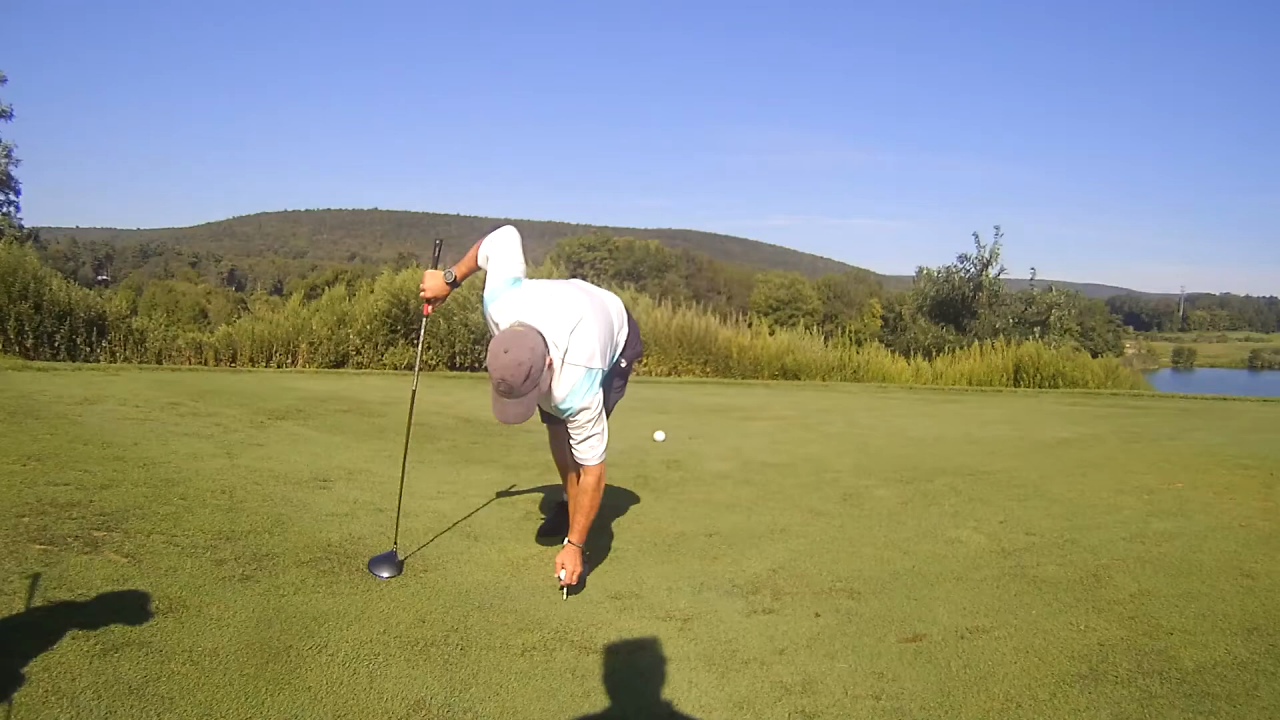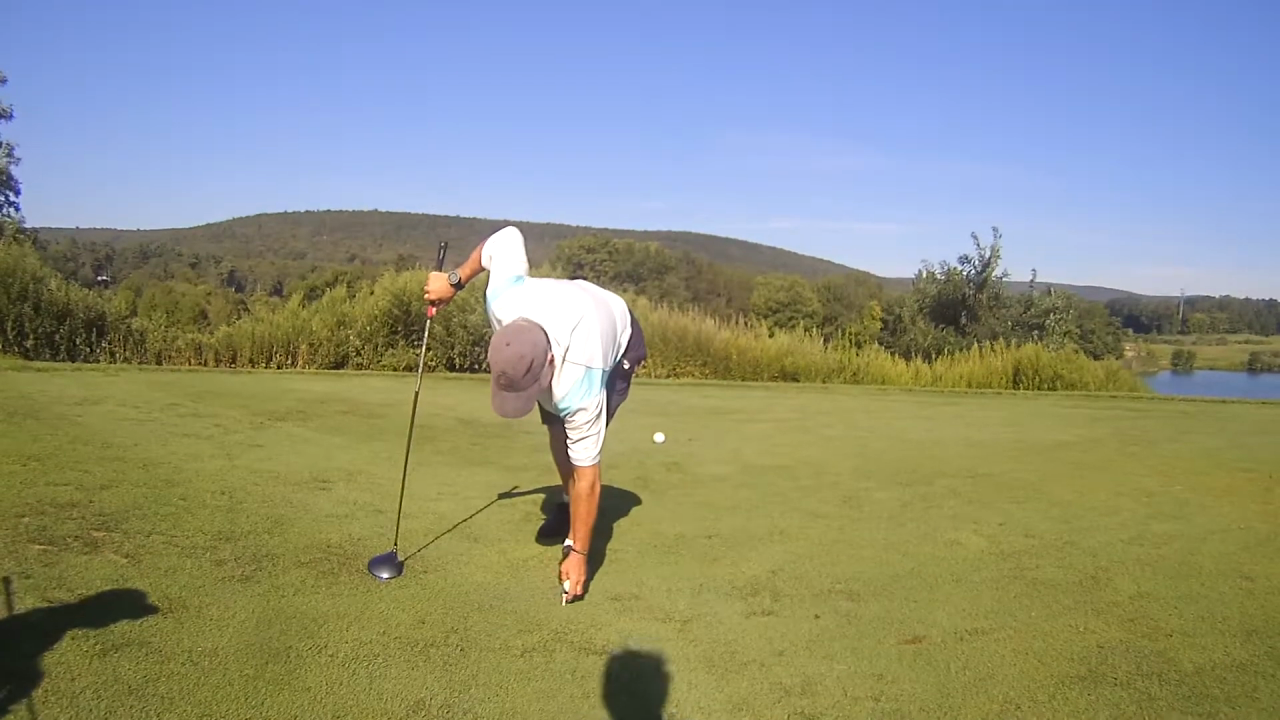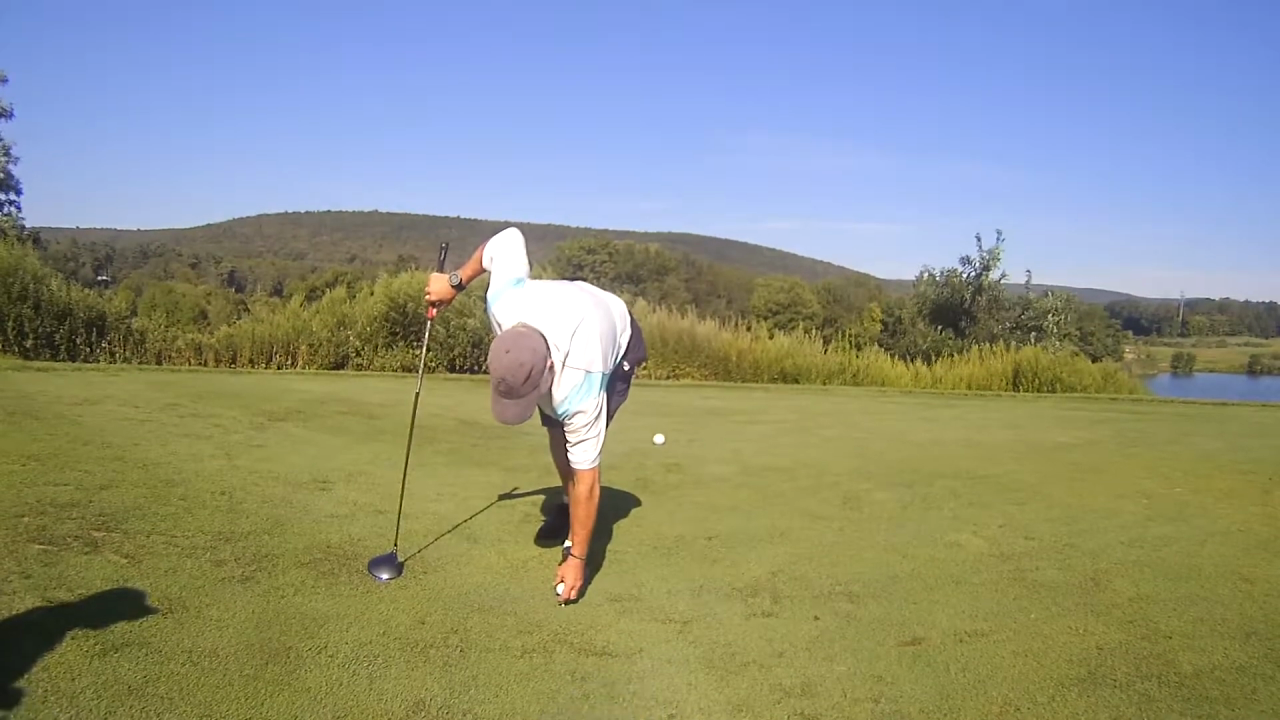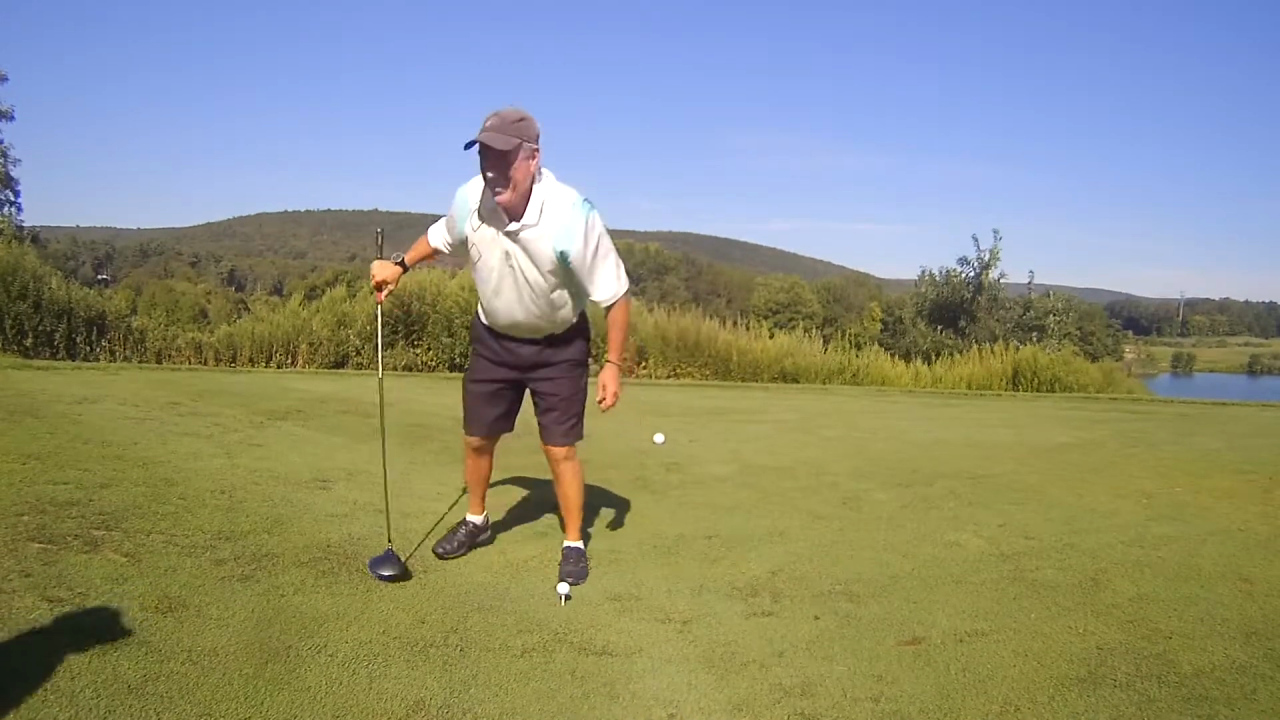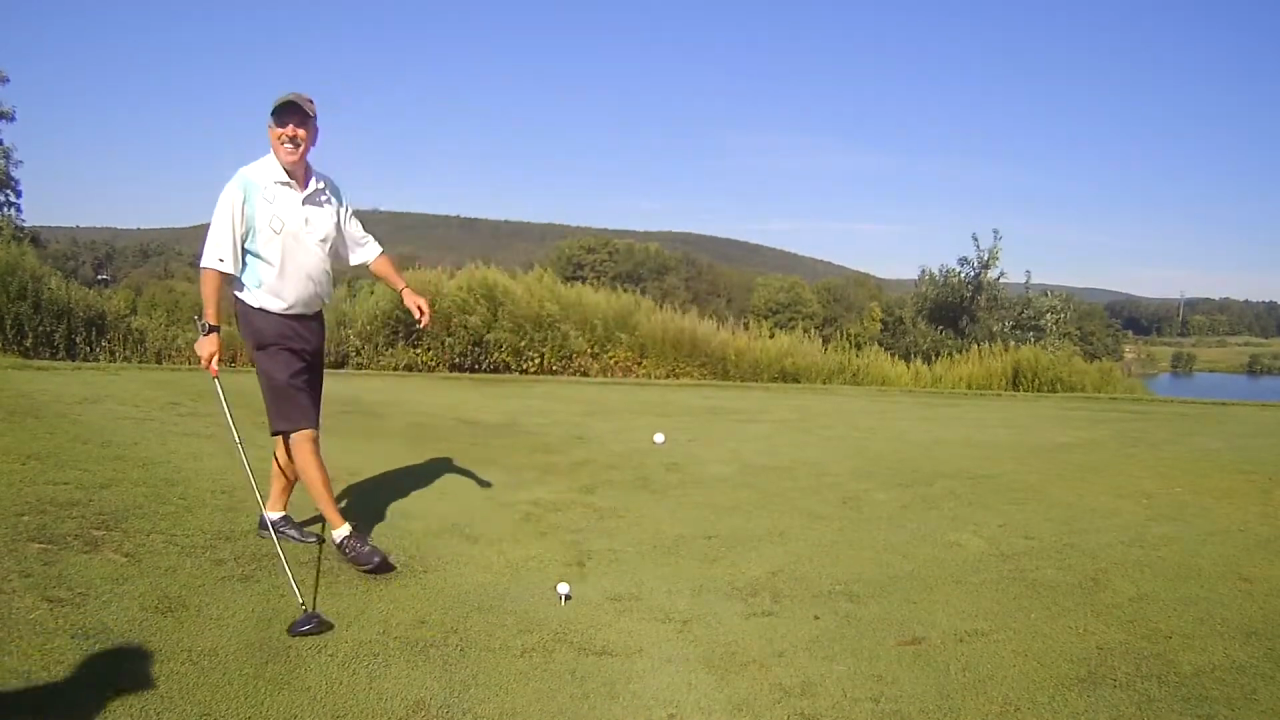
dt=1s
person 1, frame 1
left shoulder: (576, 387)
right shoulder: (499, 303)
left elbow: (591, 468)
right elbow: (504, 236)
left wrist: (575, 546)
right wrist: (450, 278)
left hip: (615, 342)
right hip: (575, 312)
left knee: (575, 435)
right knee: (556, 425)
left ankle: (574, 532)
right ankle: (568, 503)
person 1, frame 2
left shoulder: (577, 384)
right shoulder: (502, 300)
left elbow: (587, 472)
right elbow: (507, 238)
left wrist: (578, 554)
right wrist: (455, 280)
left hip: (618, 344)
right hip: (579, 314)
left knee: (578, 445)
right knee: (557, 427)
left ankle: (575, 536)
right ankle: (568, 504)
person 1, frame 3
left shoulder: (577, 387)
right shoulder: (503, 305)
left elbow: (586, 476)
right elbow: (508, 239)
left wrist: (578, 558)
right wrist: (455, 282)
left hip: (617, 347)
right hip: (572, 315)
left knee: (577, 447)
right knee: (557, 432)
left ankle: (573, 542)
right ankle: (567, 504)
person 1, frame 4
left shoulder: (572, 214)
right shoulder: (469, 200)
left elbow: (615, 292)
right elbow: (441, 237)
left wrist: (612, 362)
right wrist: (398, 266)
left hip: (558, 346)
right hip: (494, 340)
left knee: (560, 451)
right knee: (476, 438)
left ankle: (574, 543)
right ankle: (474, 520)
person 1, frame 5
left shoulder: (329, 191)
right shoulder: (246, 185)
left elbow: (363, 248)
right elbow: (215, 261)
left wrist: (405, 291)
right wrist: (210, 327)
left hip: (310, 322)
right hip: (268, 323)
left knee: (297, 430)
right knee: (301, 429)
left ankle: (276, 513)
right ankle: (342, 533)
